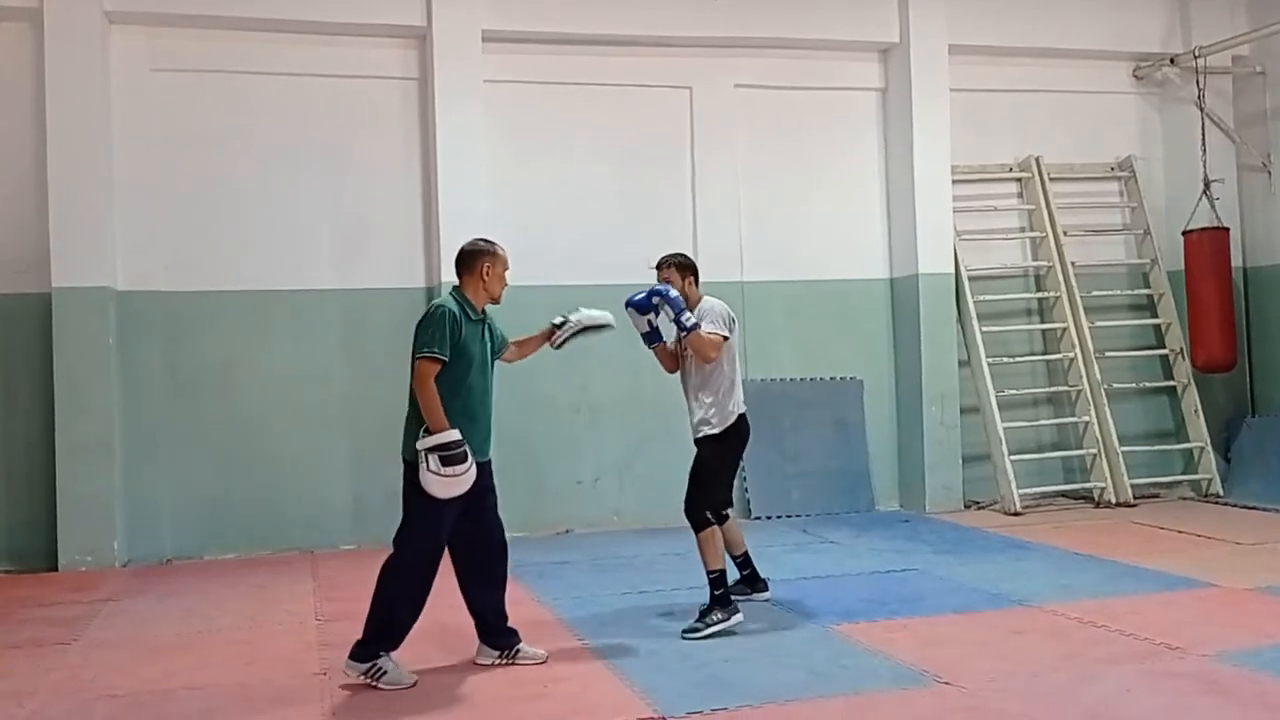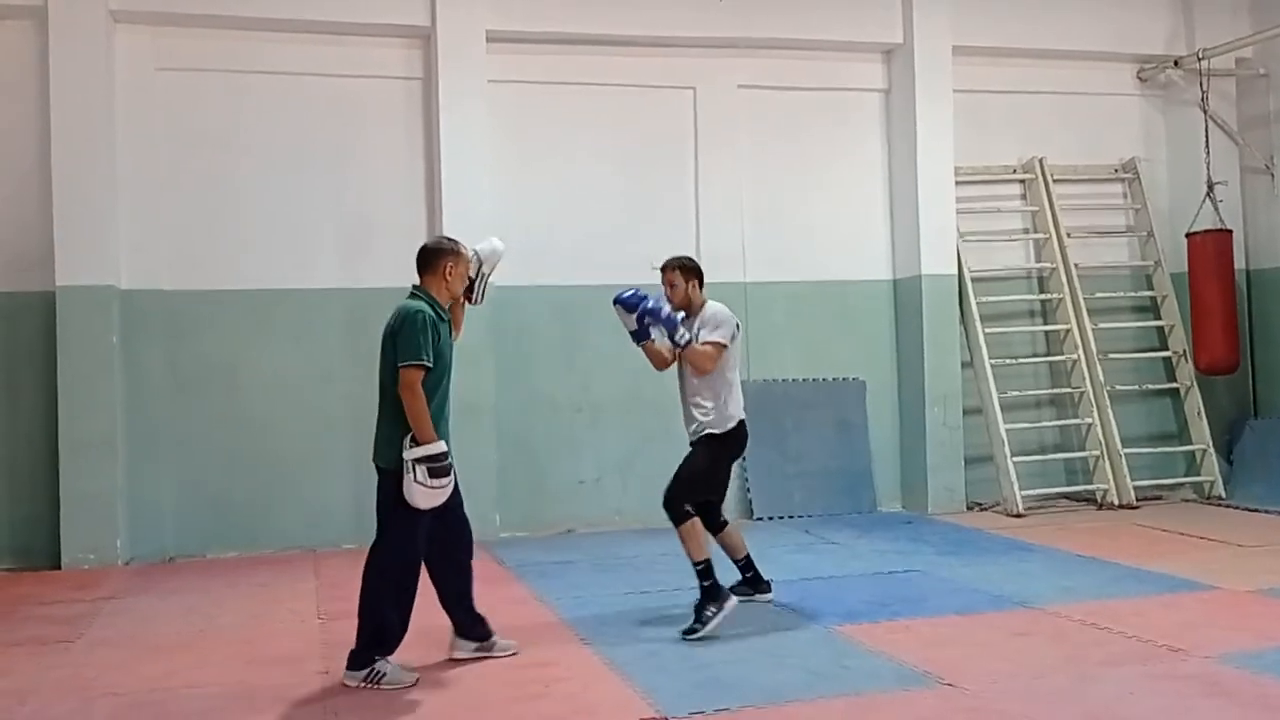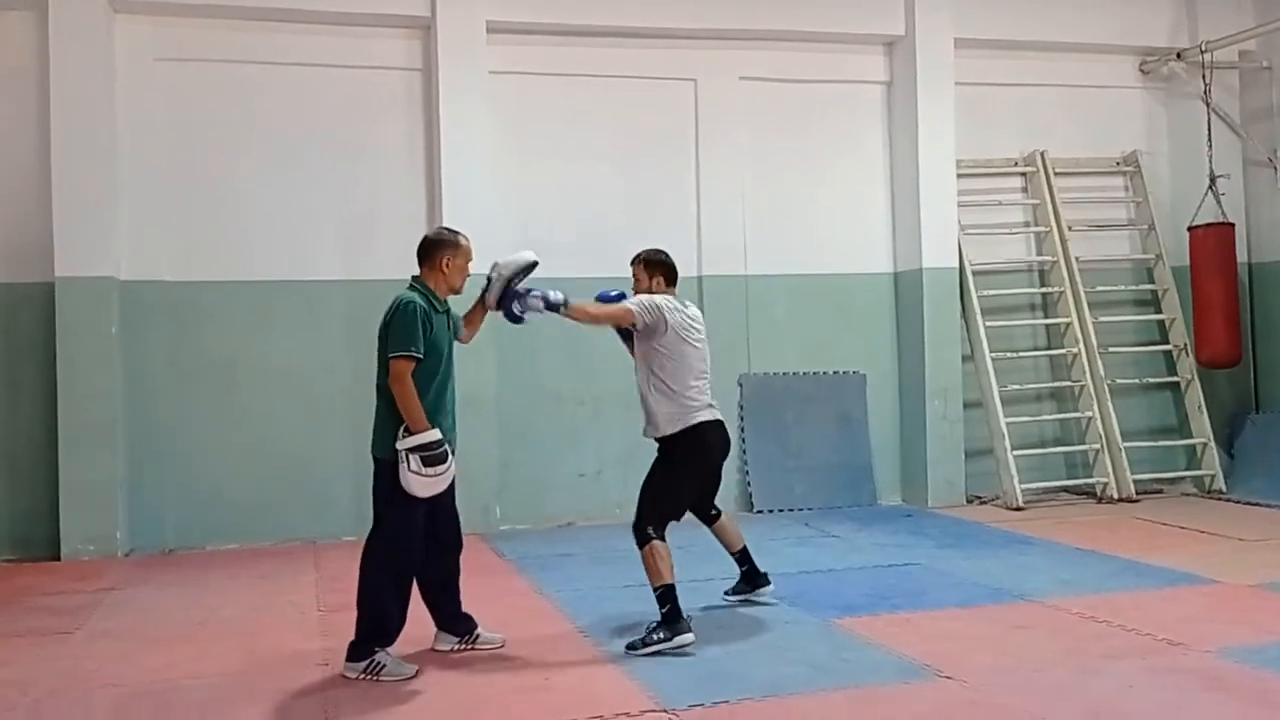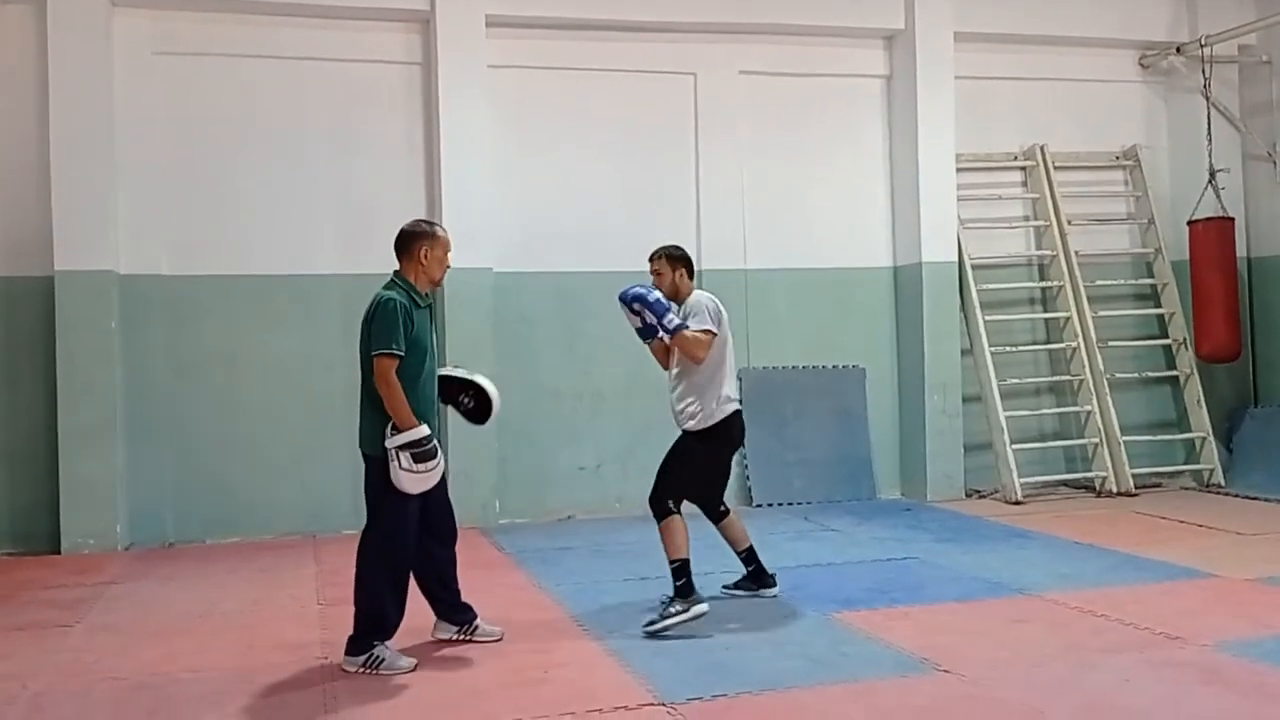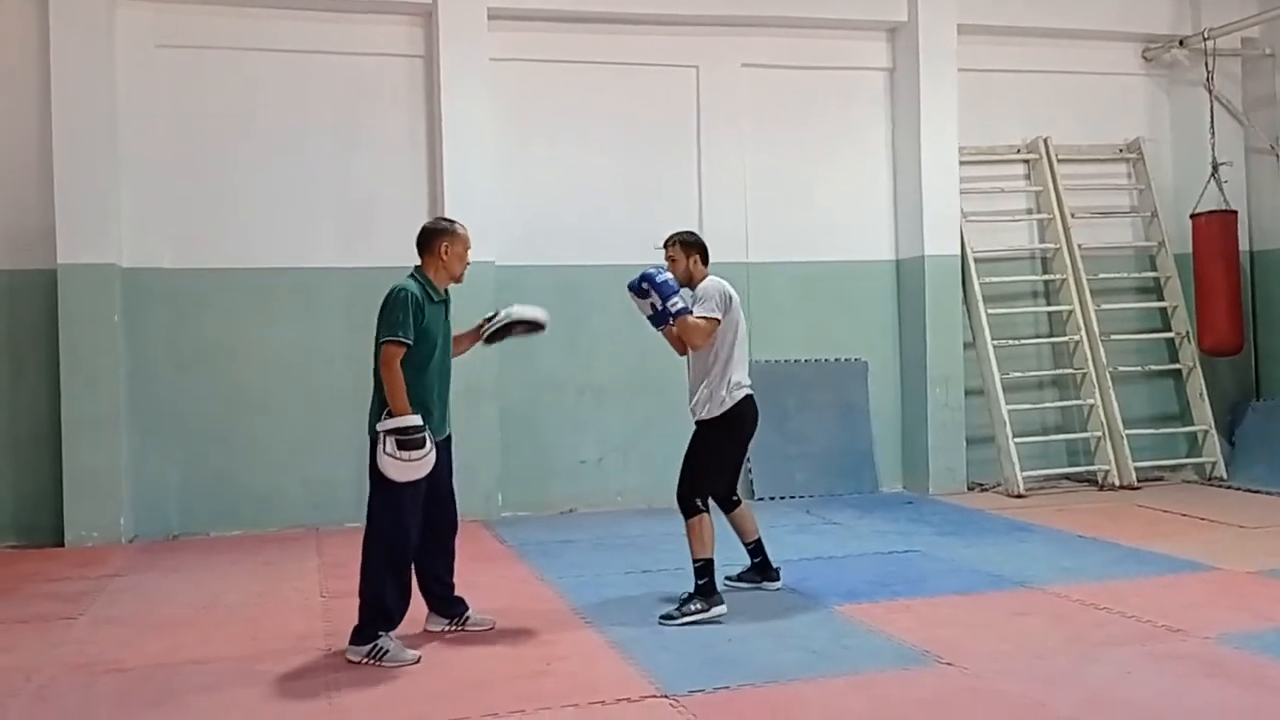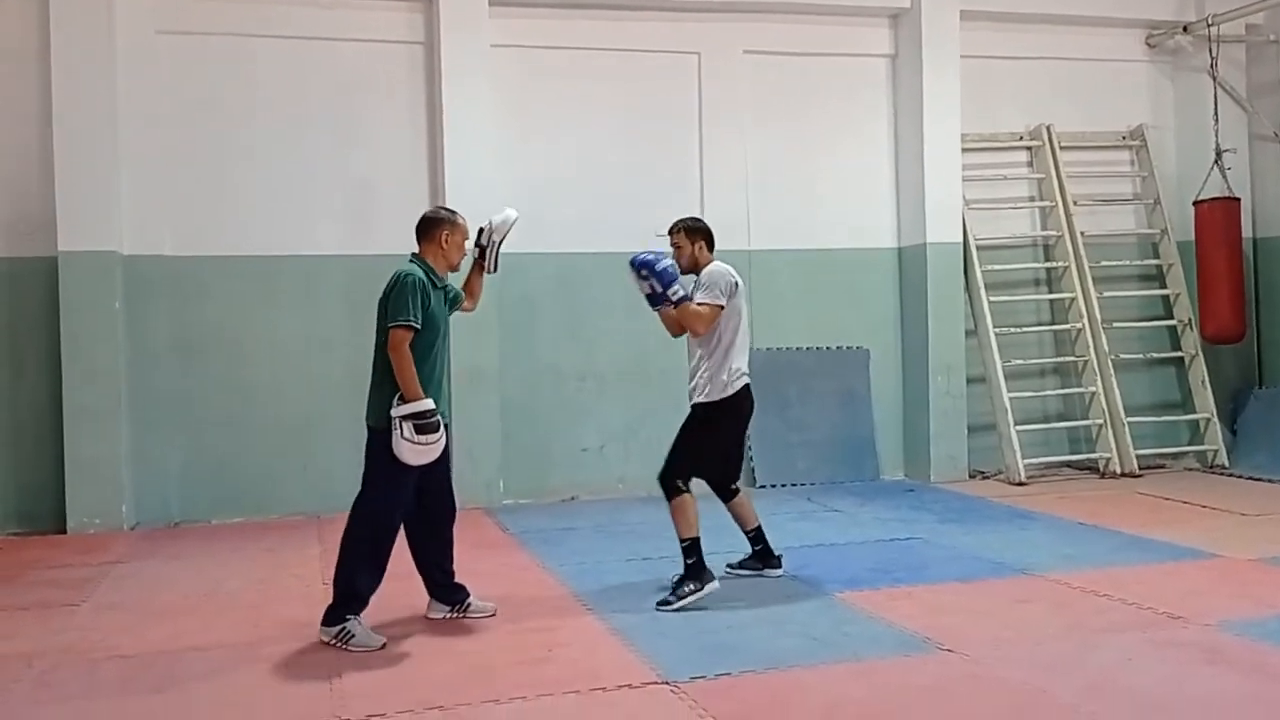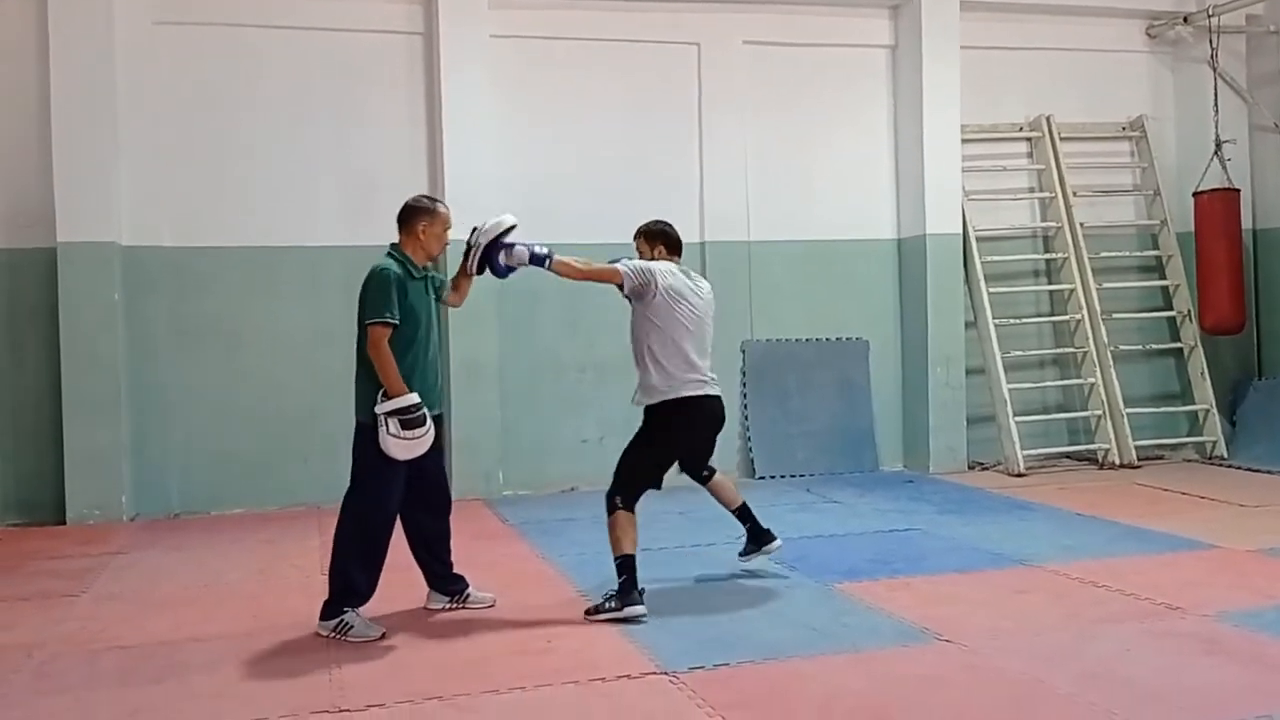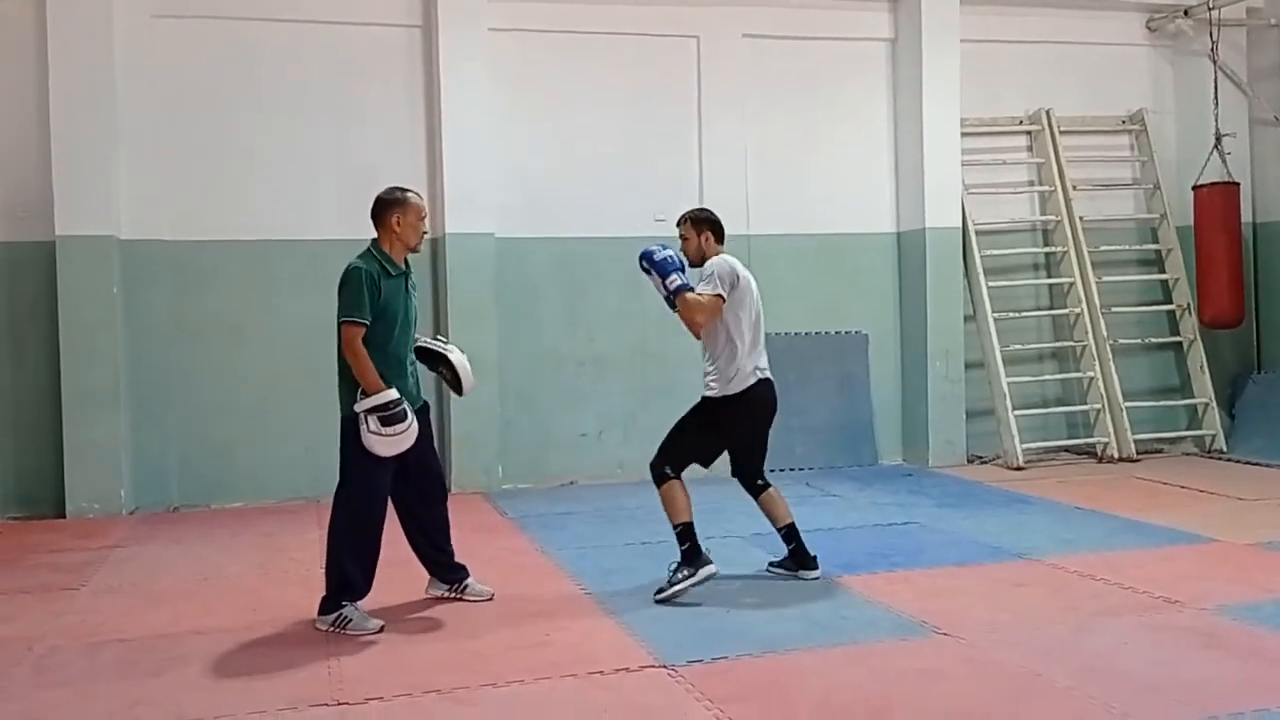
dt=0.4s
person 1, frame 1
left shoulder: (482, 320)
right shoulder: (445, 313)
left elbow: (510, 352)
right elbow: (423, 379)
left wrist: (552, 334)
right wrist: (445, 440)
left hip: (472, 458)
left knee: (486, 549)
right knee: (416, 554)
left ankle: (497, 641)
right ankle: (369, 655)
person 1, frame 2
left shoulder: (433, 313)
right shoulder: (416, 315)
left elbow: (451, 335)
right elbow: (409, 385)
left wrist: (463, 299)
right wrist: (430, 446)
left hip: (431, 456)
right hip: (408, 459)
left knee: (454, 542)
right knee: (396, 555)
left ankle: (471, 633)
right ankle: (365, 661)
person 1, frame 3
left shoulder: (437, 308)
right shoulder: (410, 307)
left elbow: (462, 334)
right elbow: (399, 377)
left wrist: (489, 300)
right wrist: (424, 437)
left hip: (432, 448)
right hip: (405, 452)
left knee: (443, 540)
right knee: (394, 547)
left ankle: (453, 627)
right ankle: (365, 652)
person 1, frame 4
left shoulder: (419, 303)
right shoulder: (391, 304)
right elbow: (384, 374)
left wrist: (445, 383)
right wrist: (412, 433)
right hip: (394, 447)
left knee: (438, 530)
right knee: (389, 541)
left ankle: (454, 616)
right ankle: (365, 646)
person 1, frame 5
left shoulder: (441, 299)
right shoulder: (406, 295)
right elbow: (389, 363)
left wrist: (485, 329)
left hip: (436, 435)
left knee: (439, 524)
right knee: (394, 533)
left ankle: (445, 609)
right ankle: (370, 635)
person 1, frame 6
left shoulder: (437, 284)
right shoulder: (410, 280)
left elbow: (468, 301)
right elbow: (397, 347)
left wrist: (482, 261)
right wrist: (419, 407)
right hip: (398, 422)
left knee: (436, 511)
right knee: (378, 515)
left ankle: (445, 595)
right ankle: (341, 616)
person 1, frame 7
left shoulder: (423, 277)
right shoulder: (387, 275)
left elbow: (452, 298)
right elbow: (376, 344)
left wrist: (474, 263)
right wrist: (403, 401)
left hip: (423, 412)
left knee: (432, 503)
right knee: (370, 510)
left ankle: (445, 587)
right ankle: (339, 610)
person 1, frame 8
left shoulder: (404, 272)
right shoulder: (361, 273)
right elbow: (351, 344)
right wrist: (383, 398)
left hip: (410, 404)
right hip: (370, 414)
left knee: (428, 491)
right knee: (361, 506)
left ankle: (447, 575)
right ankle: (338, 605)
person 2, frame 1
left shoulder: (713, 309)
right shoulder: (688, 315)
left elbow: (709, 353)
right elbow: (673, 365)
left wrist: (680, 313)
right wrist: (648, 327)
left hip: (724, 426)
right hip: (711, 428)
left knee: (699, 508)
right knee: (714, 509)
left ankle: (722, 604)
right ankle: (751, 580)
person 2, frame 2
left shoulder: (717, 315)
right shoulder: (686, 320)
left elbow: (706, 365)
right elbow: (662, 361)
left wrist: (674, 327)
right wrist: (638, 327)
left hip: (722, 432)
right hip: (709, 433)
left knee: (679, 503)
right knee: (709, 514)
left ankle: (712, 593)
right ankle: (754, 581)
person 2, frame 3
left shoulder: (658, 306)
right shoulder: (687, 312)
left elbow: (607, 314)
left wrist: (546, 299)
right wrist: (608, 321)
left hip: (686, 437)
right hip: (711, 432)
left knee: (647, 526)
right knee: (705, 509)
left ankle: (673, 622)
right ankle: (753, 577)
person 2, frame 4
left shoulder: (701, 302)
right shoulder: (684, 310)
left elbow: (698, 351)
right elbow: (669, 362)
left wrist: (666, 317)
right wrist: (644, 325)
left hip: (711, 424)
right hip: (716, 424)
left knee: (664, 499)
right knee: (711, 503)
left ankle: (684, 594)
right ankle: (759, 576)
person 2, frame 5
left shoulder: (712, 289)
right shoulder: (705, 294)
left elbow: (697, 337)
right elbow: (685, 347)
left wrist: (671, 298)
right wrist: (656, 312)
left hip: (724, 411)
right hip: (731, 410)
left knee: (691, 496)
right knee: (724, 493)
left ankle: (705, 594)
right ankle: (762, 568)
person 2, frame 6
left shoulder: (718, 275)
right shoulder: (701, 283)
left elbow: (700, 325)
right elbow: (678, 327)
left wrist: (673, 287)
right wrist: (655, 289)
left hip: (720, 398)
right hip: (724, 398)
left knee: (673, 478)
right knee: (723, 481)
left ankle: (697, 573)
right ankle: (764, 555)
person 2, frame 7
left shoulder: (650, 274)
right shoulder: (701, 286)
left elbow: (585, 271)
left wrist: (535, 254)
left hip: (672, 407)
right hip: (709, 405)
left knee: (622, 494)
right knee: (700, 468)
left ankle: (627, 591)
right ankle: (757, 535)
person 2, frame 8
left shoulder: (719, 267)
right shoulder: (731, 271)
left elbow: (700, 315)
right elbow: (701, 329)
left wrist: (674, 277)
right wrist: (670, 291)
left hip: (732, 394)
right hip: (758, 392)
left knee: (666, 464)
right knee: (753, 476)
left ankle: (692, 559)
right ankle: (801, 557)
